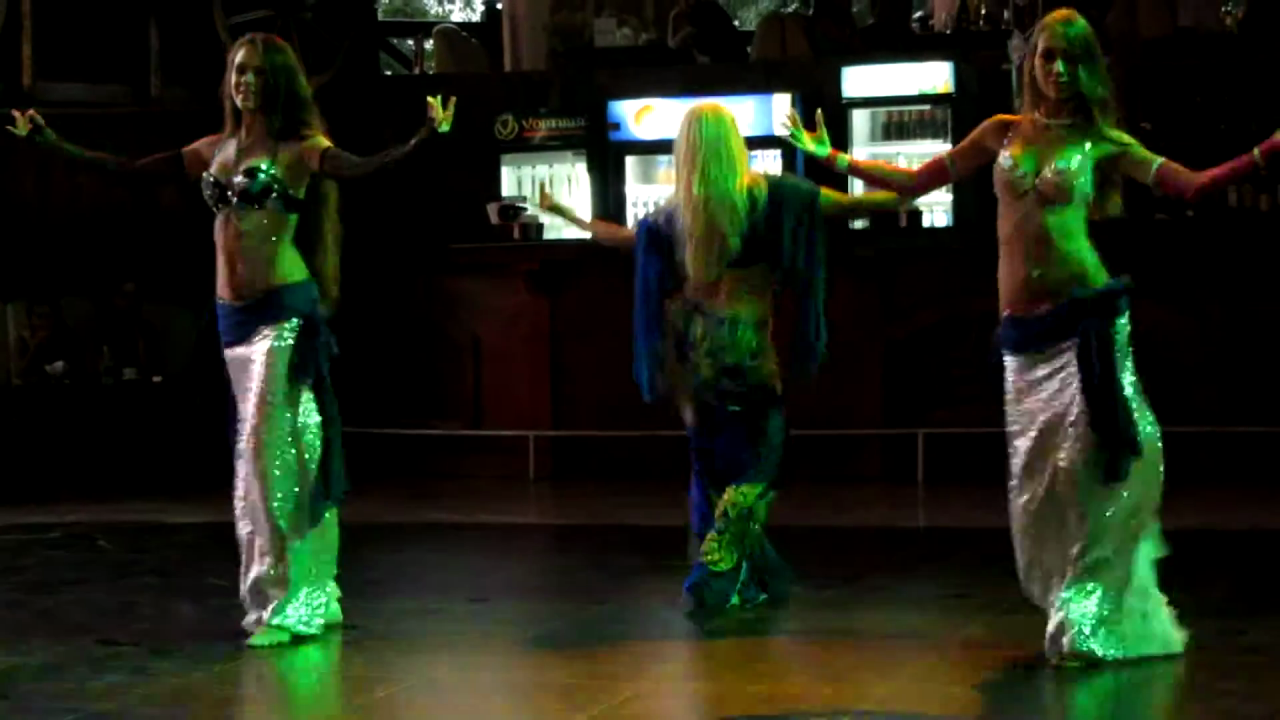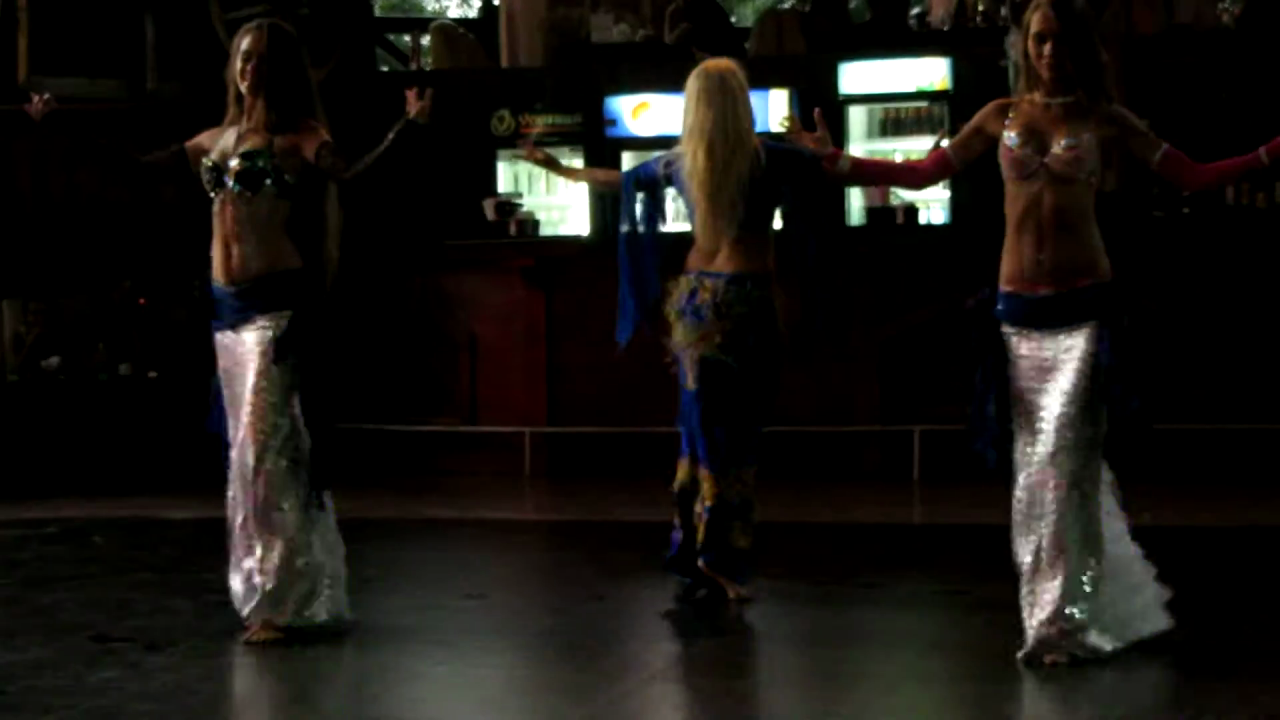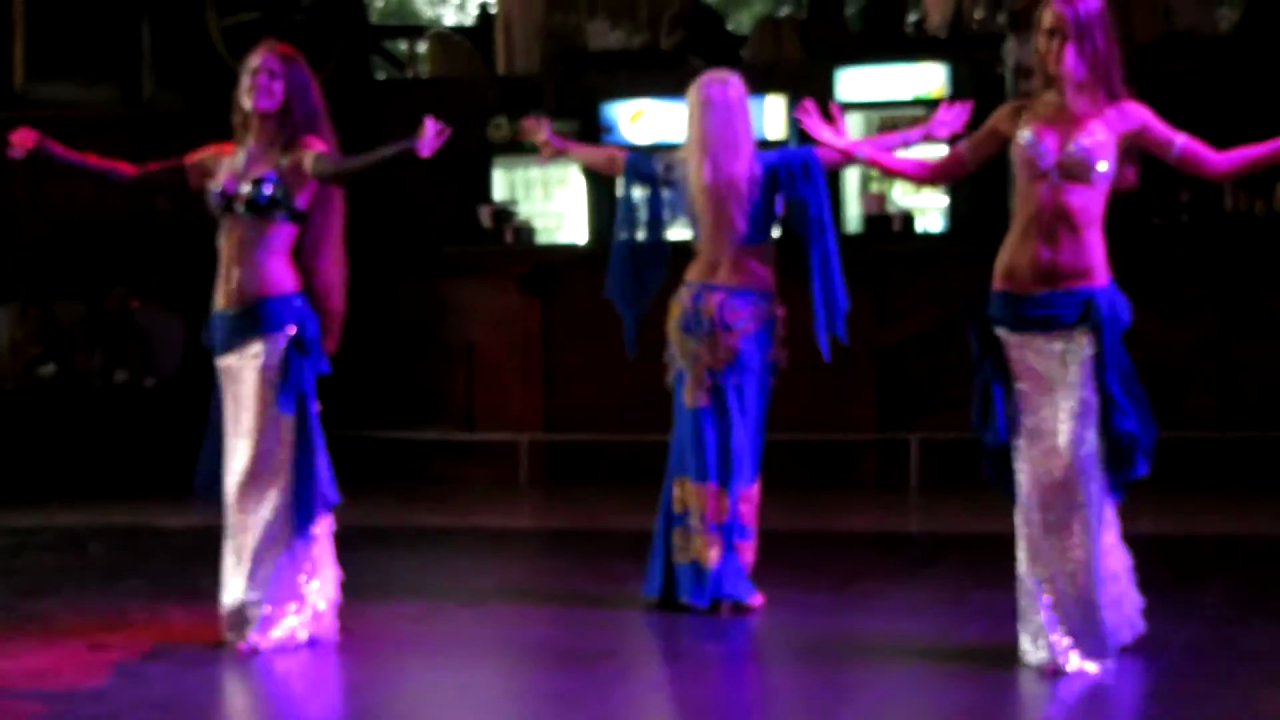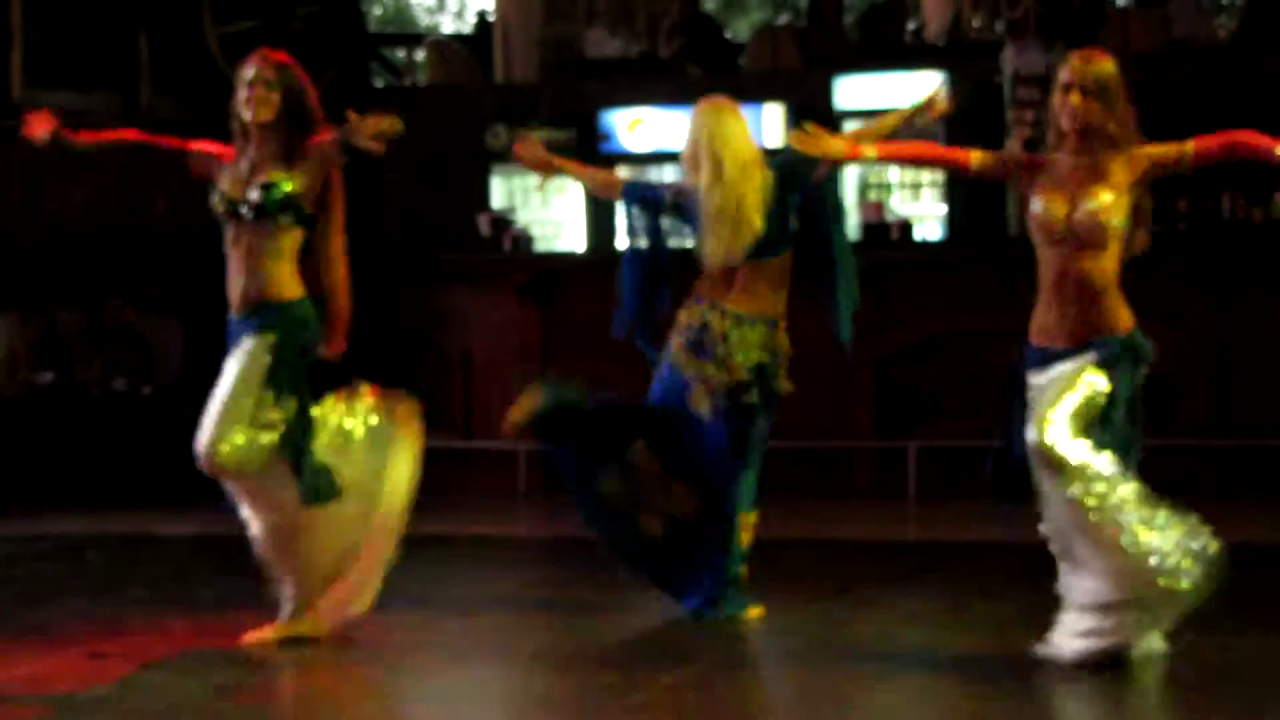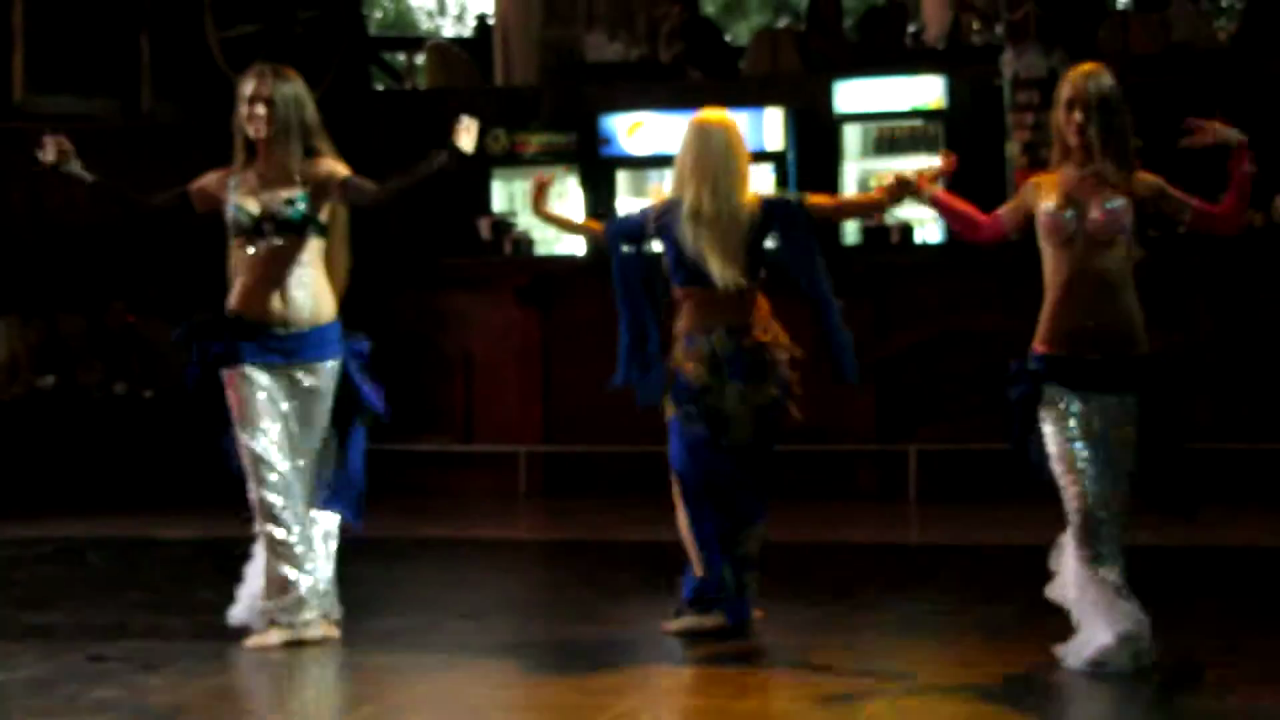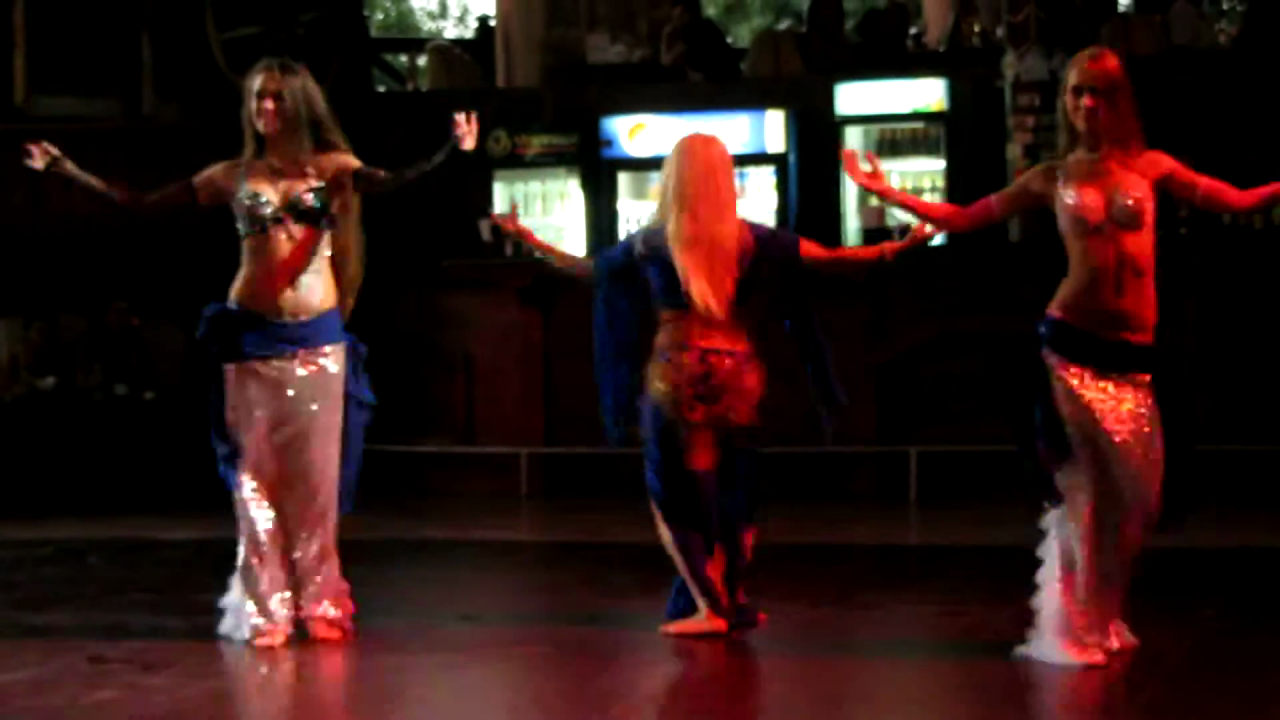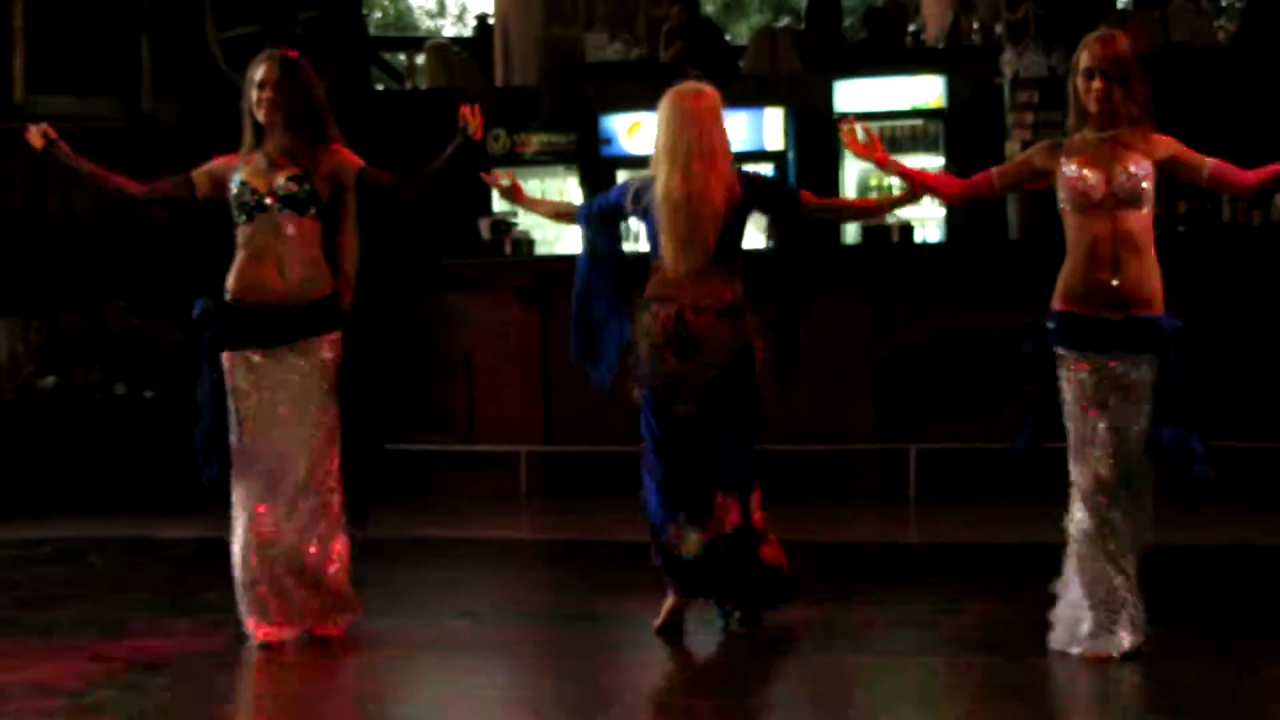
dt=0.4s
person 1, frame 1
left shoulder: (1104, 142)
right shoulder: (1000, 132)
left elbow: (1190, 186)
right elbow: (915, 181)
right wrist: (836, 159)
left hip: (1087, 316)
right hip: (1022, 329)
left knee: (1082, 468)
right knee: (1035, 482)
left ankle: (1089, 624)
right ankle: (1080, 610)
person 1, frame 2
left shoulder: (1106, 118)
right shoulder: (1001, 114)
left elbow: (1191, 176)
right elbow: (921, 174)
right wrist: (839, 160)
left hip: (1084, 303)
right hip: (1019, 307)
left knee: (1063, 453)
right knee: (1036, 457)
left ankle: (1062, 619)
right ankle: (1095, 602)
person 1, frame 3
left shoulder: (1123, 116)
right shoulder: (1016, 116)
left elbow: (1213, 165)
right elbow: (936, 173)
right wrist: (851, 150)
left hip: (1083, 306)
right hip: (1015, 306)
left knee: (1076, 461)
right knee: (1035, 464)
left ankle: (1078, 627)
right ankle: (1048, 625)
person 1, frame 4
left shoulder: (1133, 165)
right shoulder: (1033, 170)
left elbow: (1228, 145)
right elbow: (952, 158)
right wrist: (859, 151)
left hip: (1107, 350)
right hip: (1046, 355)
left knee: (1057, 440)
right knee: (1069, 492)
left ankle: (1166, 564)
right ankle: (1112, 618)
person 1, frame 5
left shoulder: (1137, 186)
right shoulder: (1039, 189)
left elbow: (1228, 223)
right elbow: (987, 231)
left wrist: (1239, 150)
right wrist: (931, 193)
left hip: (1128, 367)
right hip: (1060, 369)
left knee: (1114, 505)
right knee: (1086, 503)
left ankle: (1107, 618)
right ankle: (1110, 631)
person 1, frame 6
left shoulder: (1150, 167)
right shoulder: (1049, 177)
right elbow: (964, 219)
right wrist: (885, 191)
left hip: (1135, 352)
right hip: (1072, 342)
left knee: (1134, 488)
right knee: (1086, 479)
left ankle: (1097, 617)
right ankle: (1073, 627)
person 1, frame 7
left shoulder: (1155, 147)
right shoulder: (1054, 154)
right elbow: (964, 190)
right wrist: (890, 164)
left hip: (1145, 326)
right hip: (1079, 325)
left knee: (1132, 473)
right knee: (1096, 471)
left ankle: (1116, 613)
right ankle: (1099, 620)
person 2, frame 1
left shoulder: (302, 148)
right shoulder: (214, 150)
left elbow: (362, 167)
right elbow: (132, 170)
left wrist: (426, 138)
right wrist: (50, 140)
left hip: (286, 313)
right hip: (235, 319)
left knee: (278, 455)
right knee: (258, 459)
left ankle: (286, 604)
right ankle: (278, 594)
person 2, frame 2
left shoulder: (299, 134)
right shoulder: (220, 137)
left elbow: (346, 171)
left wrist: (405, 130)
left hip: (279, 303)
right hip: (231, 306)
left knee: (270, 442)
right knee: (249, 445)
left ankle: (290, 598)
right ankle: (266, 592)
person 2, frame 3
left shoulder: (301, 152)
right shoulder: (222, 158)
left elbow: (339, 169)
right elbow: (134, 176)
left wrist: (410, 149)
right wrist: (48, 151)
left hip: (278, 321)
right hip: (229, 324)
left knee: (273, 467)
right knee: (247, 468)
left ankle: (283, 612)
right ankle: (258, 607)
person 2, frame 4
left shoulder: (311, 155)
right shoulder: (224, 162)
left elbow: (353, 138)
right elbow: (142, 141)
left wrist: (369, 133)
right wrist: (64, 138)
left hip: (281, 322)
right hip: (246, 326)
left knee: (221, 448)
right knee: (271, 462)
right ankle: (310, 595)
person 2, frame 5
left shoulder: (322, 174)
right shoulder: (226, 182)
left elbow: (381, 195)
right elbow: (145, 208)
left wrist: (450, 156)
right wrist: (77, 171)
left hip: (316, 342)
right hip: (249, 343)
left knee: (314, 477)
right knee: (270, 477)
left ankle: (306, 602)
right ankle: (294, 607)
person 2, frame 6
left shoulder: (330, 166)
right shoulder: (232, 175)
left elbow: (392, 183)
right elbow: (143, 205)
left wrist: (454, 151)
right wrist: (66, 170)
left hip: (316, 335)
right hip: (249, 335)
left knee: (314, 473)
right knee: (258, 473)
left ankle: (319, 603)
right ankle: (269, 609)
person 2, frame 7
left shoulder: (329, 160)
right shoulder: (230, 168)
left elbow: (405, 190)
right elbow: (144, 196)
left wrist: (461, 145)
right wrist: (62, 154)
left hip: (312, 324)
right hip: (245, 325)
left knee: (311, 463)
right knee: (257, 467)
left ankle: (324, 605)
right ankle: (269, 608)
person 3, frame 1
left shoulder: (675, 208)
right shoulder: (764, 192)
left elbow: (628, 238)
right elbow: (847, 206)
left wrist: (569, 216)
right wrist: (906, 196)
left hip: (690, 335)
right hip: (745, 336)
left knee: (713, 461)
right knee: (754, 460)
left ankle: (742, 575)
right ankle: (716, 576)
person 3, frame 2
left shoulder: (680, 161)
right shoulder: (767, 157)
left elbow: (617, 180)
left wrist: (558, 167)
left hip: (695, 294)
right hip: (745, 298)
left knee: (700, 426)
right knee: (735, 431)
left ankle: (696, 559)
right ankle: (721, 562)
person 3, frame 3
left shoulder: (678, 168)
right shoulder: (766, 166)
left elbow: (612, 159)
right elbow: (849, 152)
left wrist: (559, 145)
right wrist: (927, 131)
left hip: (693, 306)
right hip: (745, 313)
left knee: (694, 439)
right knee: (737, 445)
left ankle: (681, 577)
right ankle: (727, 576)
person 3, frame 4
left shoulder: (689, 193)
right shoulder: (778, 176)
left elbow: (610, 185)
left wrist: (552, 163)
right wrist: (918, 112)
left hip: (700, 329)
right hip: (755, 339)
left knee: (667, 432)
right knee: (736, 462)
left ankle: (554, 408)
right ankle: (721, 592)
person 3, frame 5
left shoulder: (667, 215)
right shoulder: (760, 210)
left elbow: (602, 233)
right elbow: (845, 208)
left wrist: (546, 213)
right wrist: (901, 189)
left hip: (700, 356)
right hip: (759, 353)
left knee: (697, 483)
right knee: (743, 480)
left ankle: (716, 603)
right ankle: (734, 600)
person 3, frame 6
left shoulder: (652, 240)
right shoulder: (749, 236)
left elbow: (586, 269)
right elbow: (831, 259)
left wrist: (528, 239)
right wrist: (899, 248)
left hip: (677, 376)
right hip: (737, 375)
left knee: (675, 497)
right knee: (731, 494)
left ankle: (712, 608)
right ankle: (736, 602)
person 3, frame 7
left shoulder: (645, 189)
right shoulder: (740, 186)
left elbow: (578, 213)
right elbow: (826, 210)
left wrist: (519, 199)
right wrist: (898, 200)
left hip: (661, 329)
right hip: (724, 328)
left knee: (670, 461)
right knee: (730, 459)
left ankle: (682, 580)
right ankle: (744, 592)
